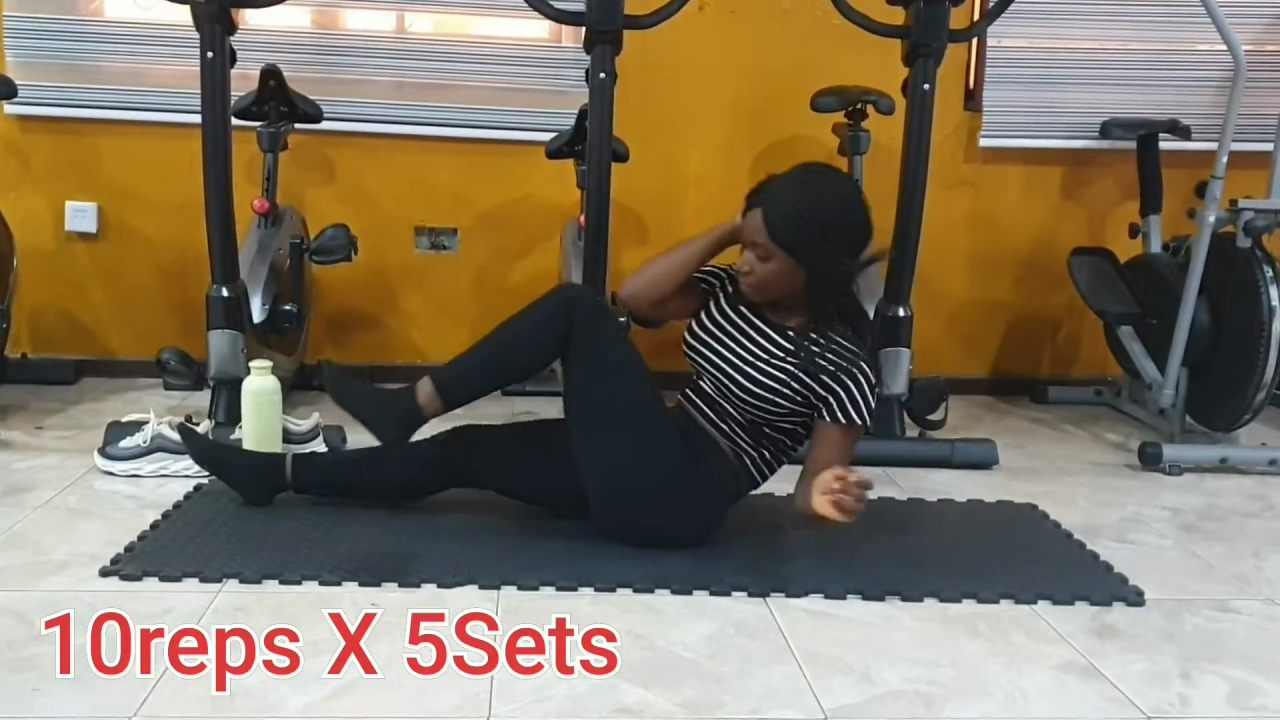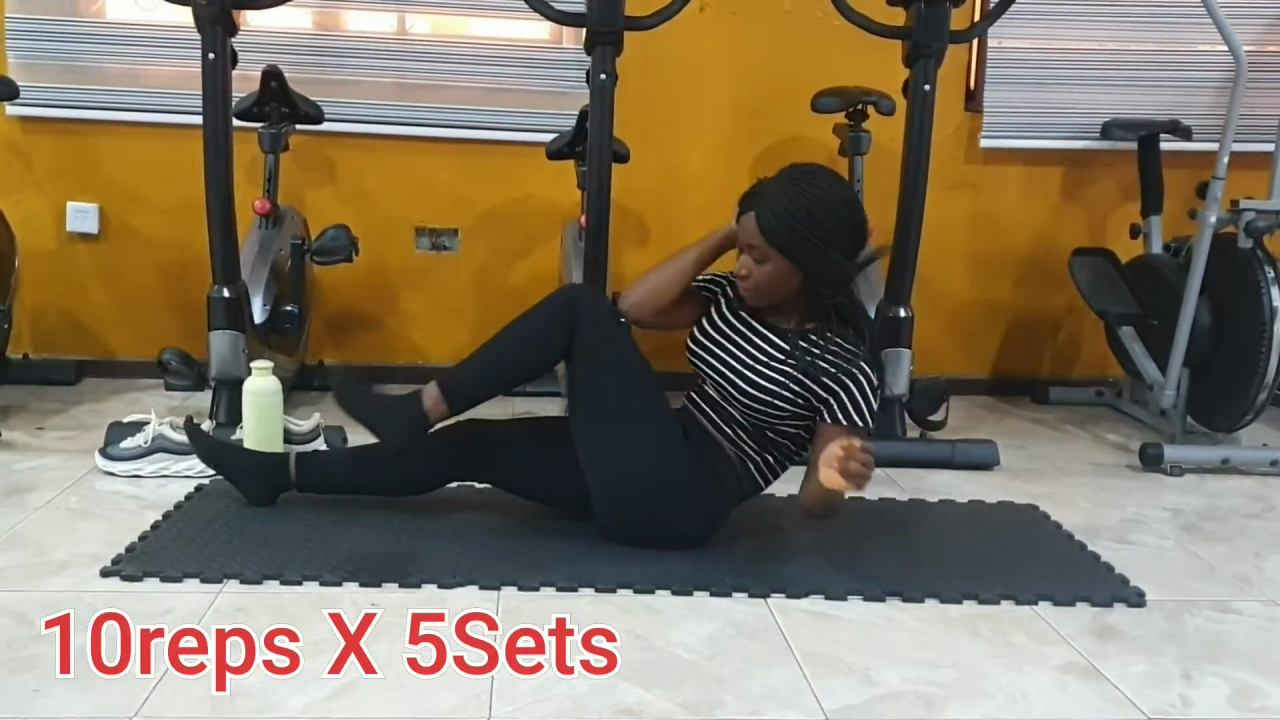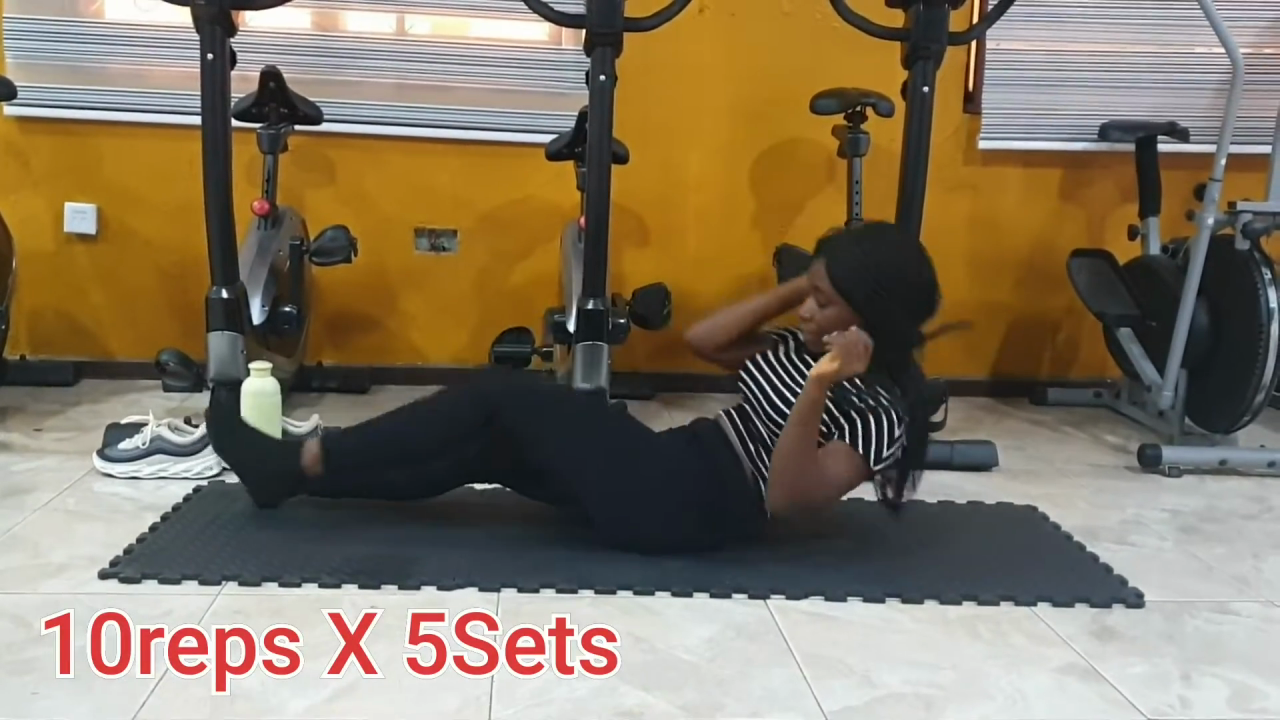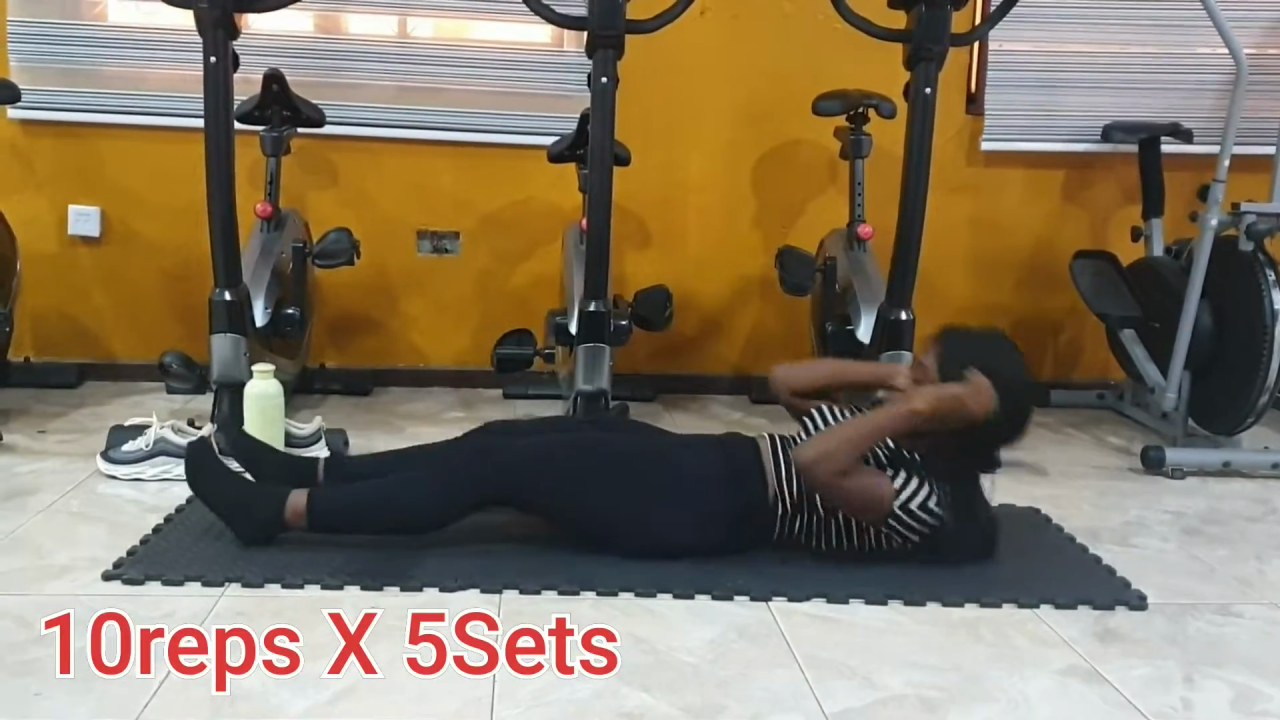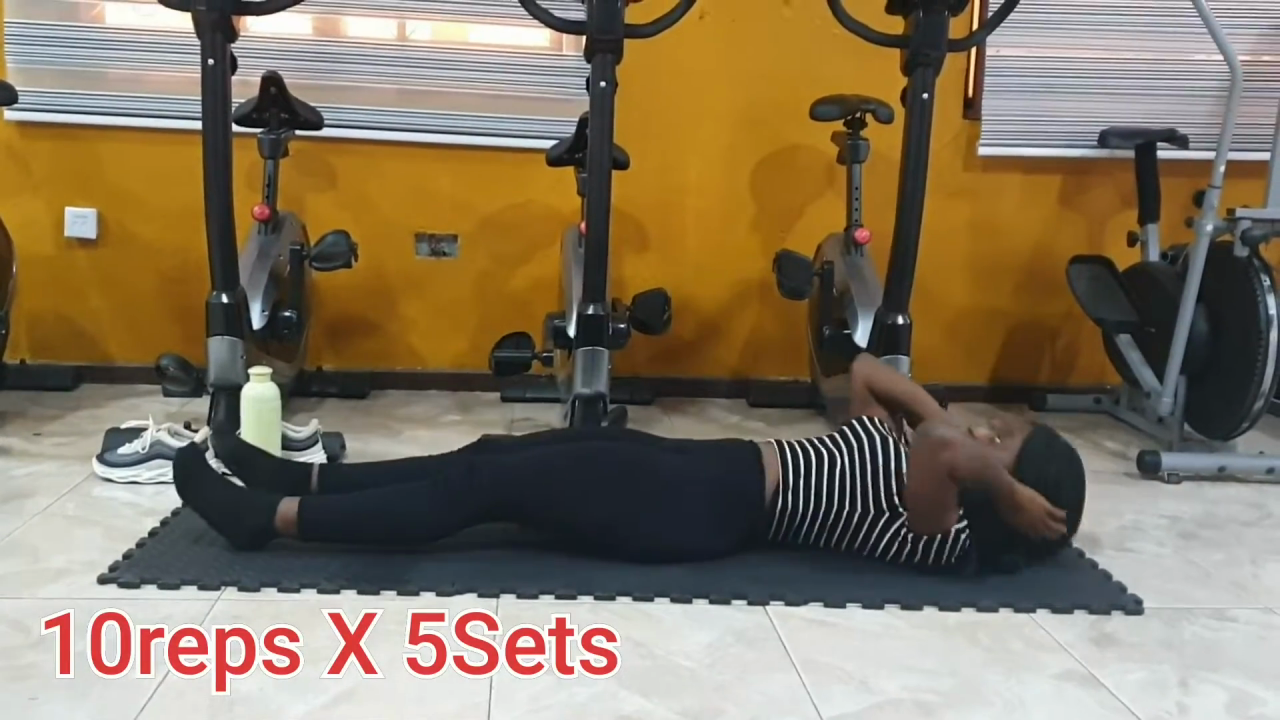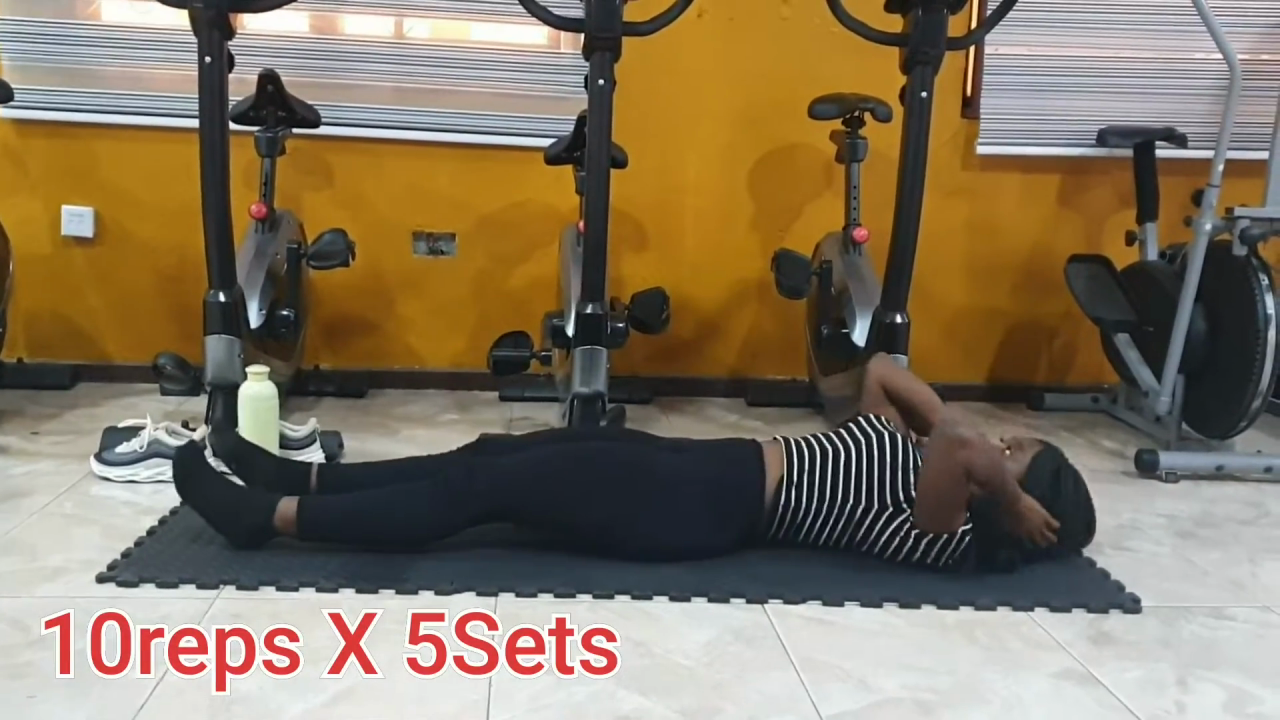
dt=0.3s
person 1, frame 1
left shoulder: (839, 368)
right shoulder: (730, 292)
left elbow: (812, 486)
right elbow: (633, 295)
left wrist: (827, 498)
right wrist: (723, 230)
left hip: (670, 502)
right hip: (632, 473)
left knee: (571, 307)
right knee: (459, 454)
left ankle: (412, 404)
right ankle: (272, 474)
person 1, frame 2
left shoulder: (840, 369)
right shoulder: (732, 298)
left elbow: (812, 499)
right elbow: (636, 307)
left wrist: (835, 478)
right wrist: (720, 236)
left hip: (674, 504)
right hip: (635, 471)
left knee: (577, 309)
right knee: (465, 448)
left ankle: (419, 410)
right ankle: (278, 473)
person 1, frame 3
left shoulder: (878, 420)
right shoulder: (805, 347)
left elbow: (786, 497)
right elbow: (702, 339)
left wrist: (820, 390)
right wrist: (795, 290)
left hip: (679, 509)
right hip: (669, 473)
left knee: (493, 396)
right knee: (479, 454)
left ankle: (301, 461)
right ankle: (291, 471)
person 1, frame 4
left shoulder: (921, 495)
right shoulder: (891, 425)
left elbow: (815, 466)
right elbow: (784, 378)
left wrist: (918, 409)
right wrist: (889, 376)
left hip: (699, 510)
right hip: (693, 467)
left knee: (490, 473)
right knee: (495, 442)
left ankle: (280, 510)
right ankle: (308, 472)
person 1, frame 5
left shoulder: (940, 531)
right shoulder: (897, 450)
left elbow: (941, 449)
right elbow: (866, 369)
left wrist: (1008, 494)
right wrist: (949, 423)
left hip: (696, 510)
right hip: (697, 466)
left knee: (484, 487)
right knee: (492, 454)
left ankle: (270, 517)
right ankle: (301, 477)
person 1, frame 6
left shoulder: (942, 530)
right shoulder: (907, 455)
left elbow: (957, 446)
right elbow: (880, 367)
left wrist: (1010, 498)
right wrist: (955, 425)
left hip: (699, 511)
right hip: (702, 465)
left knee: (483, 488)
right knee: (491, 455)
left ankle: (270, 518)
right ankle: (303, 477)
